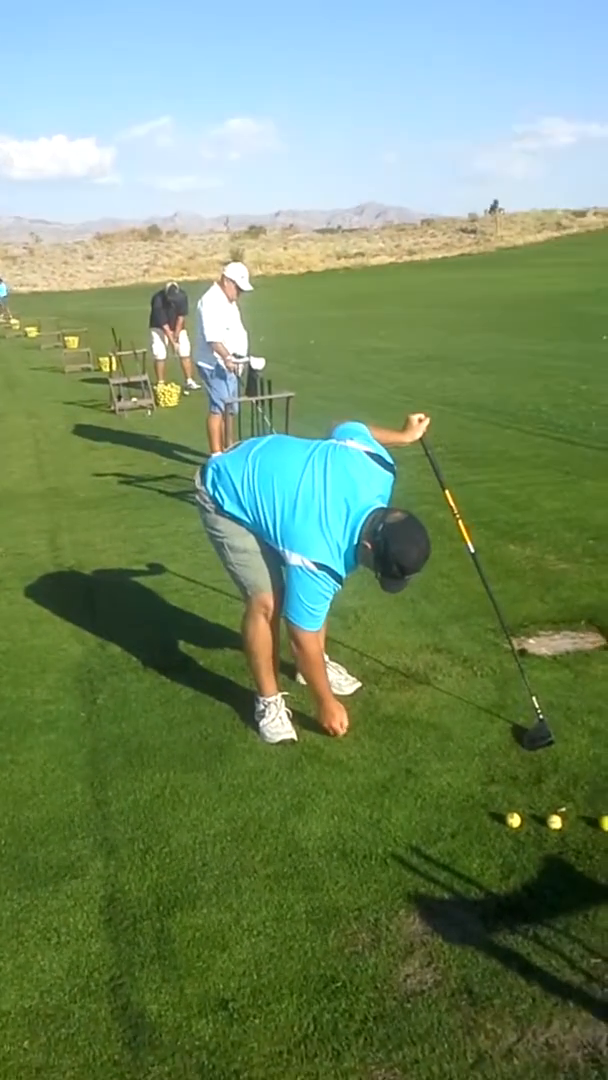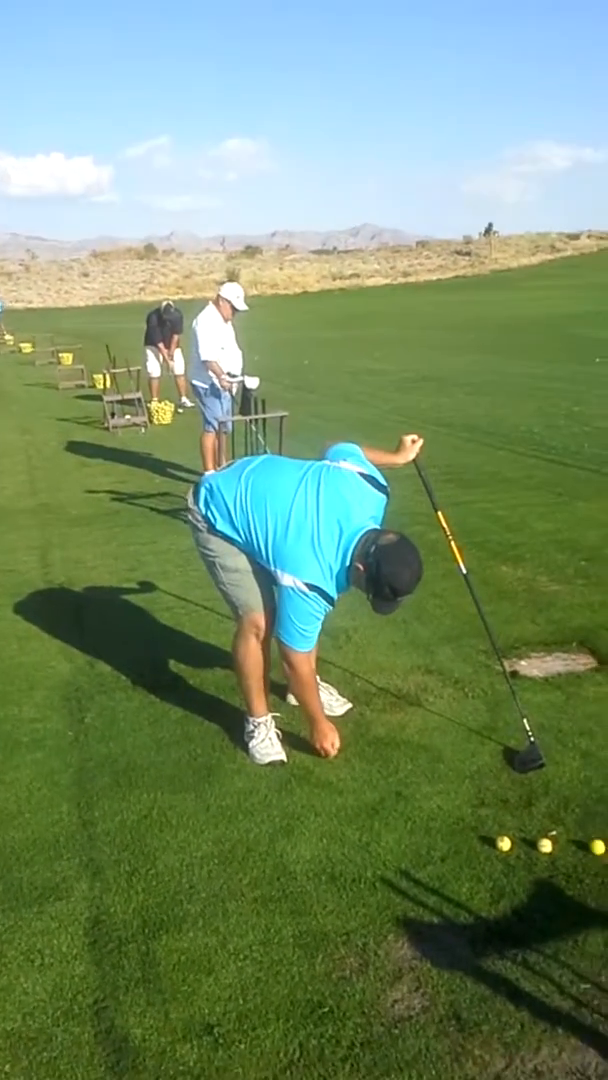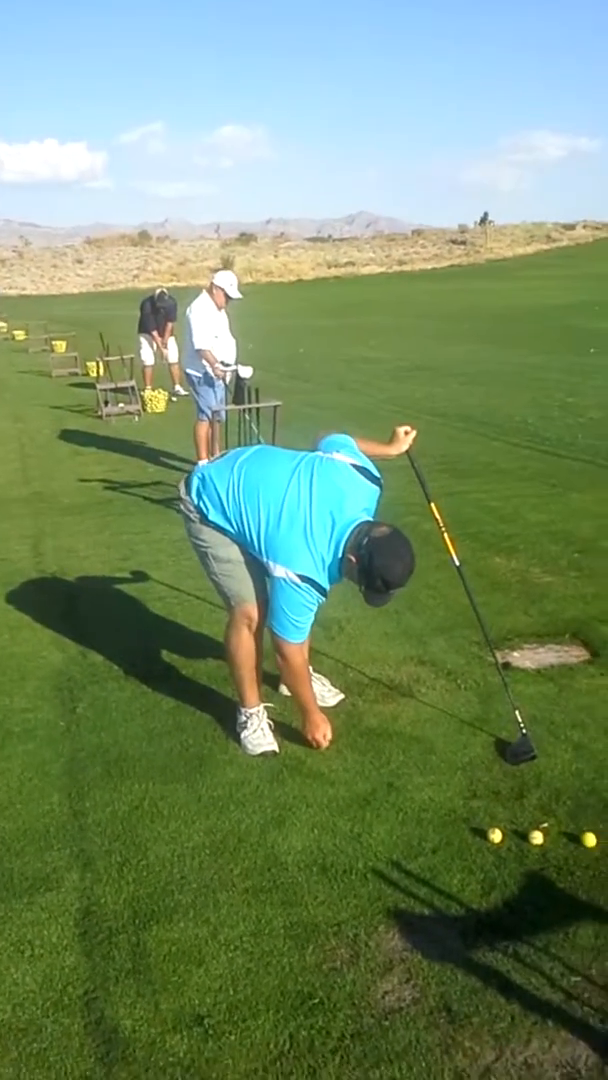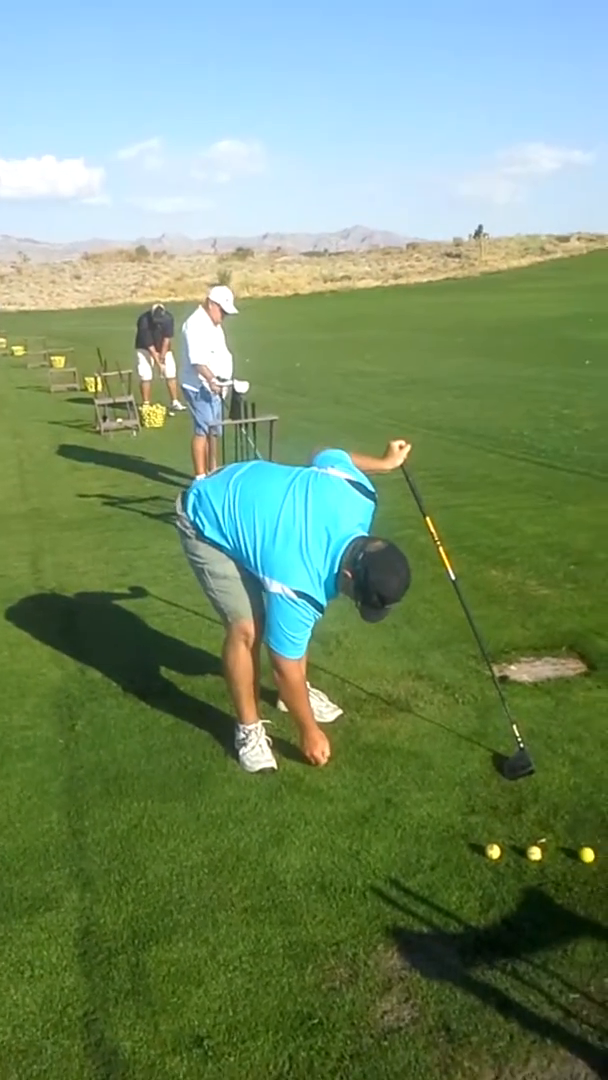
dt=0.1s
person 1, frame 1
left shoulder: (380, 469)
right shoulder: (319, 558)
left elbow: (348, 429)
right elbow: (302, 637)
left wrist: (403, 435)
right wrist: (327, 704)
right hip: (225, 496)
right knee: (266, 601)
left ankle: (318, 664)
right ankle: (268, 701)
person 1, frame 2
left shoulder: (373, 491)
right shoulder: (311, 578)
left elbow: (342, 450)
right elbow: (294, 658)
left wrist: (397, 456)
right wrist: (319, 724)
right hip: (217, 515)
right knee: (258, 621)
left ankle: (309, 685)
right ankle: (258, 722)
person 1, frame 3
left shoulder: (366, 482)
right shoulder: (303, 571)
left elbow: (335, 441)
right elbow: (287, 649)
left wrist: (390, 448)
right wrist: (311, 716)
right hip: (210, 504)
right knee: (250, 611)
left ankle: (300, 676)
right ankle: (250, 712)
person 1, frame 4
left shoulder: (361, 497)
right shoulder: (299, 587)
left elbow: (329, 456)
right elbow: (285, 666)
left wrist: (384, 462)
right wrist: (310, 733)
right hip: (206, 521)
right knee: (247, 628)
left ankle: (297, 692)
right ankle: (248, 729)
